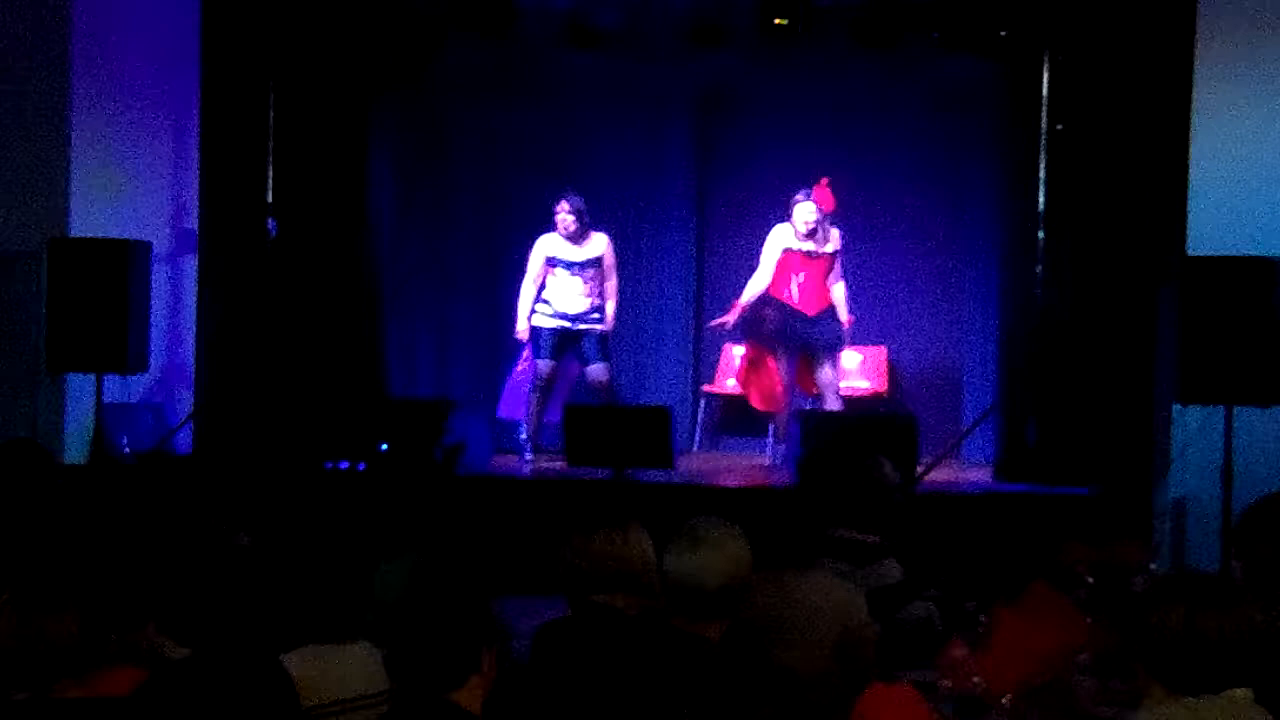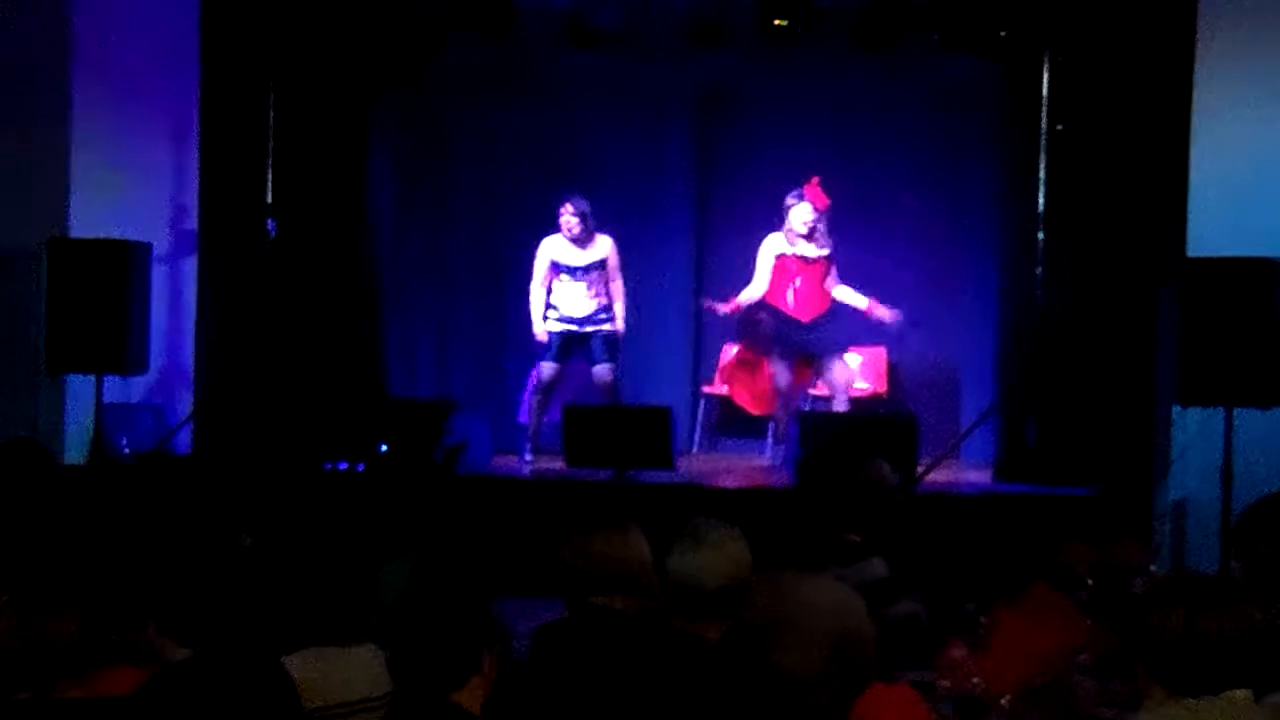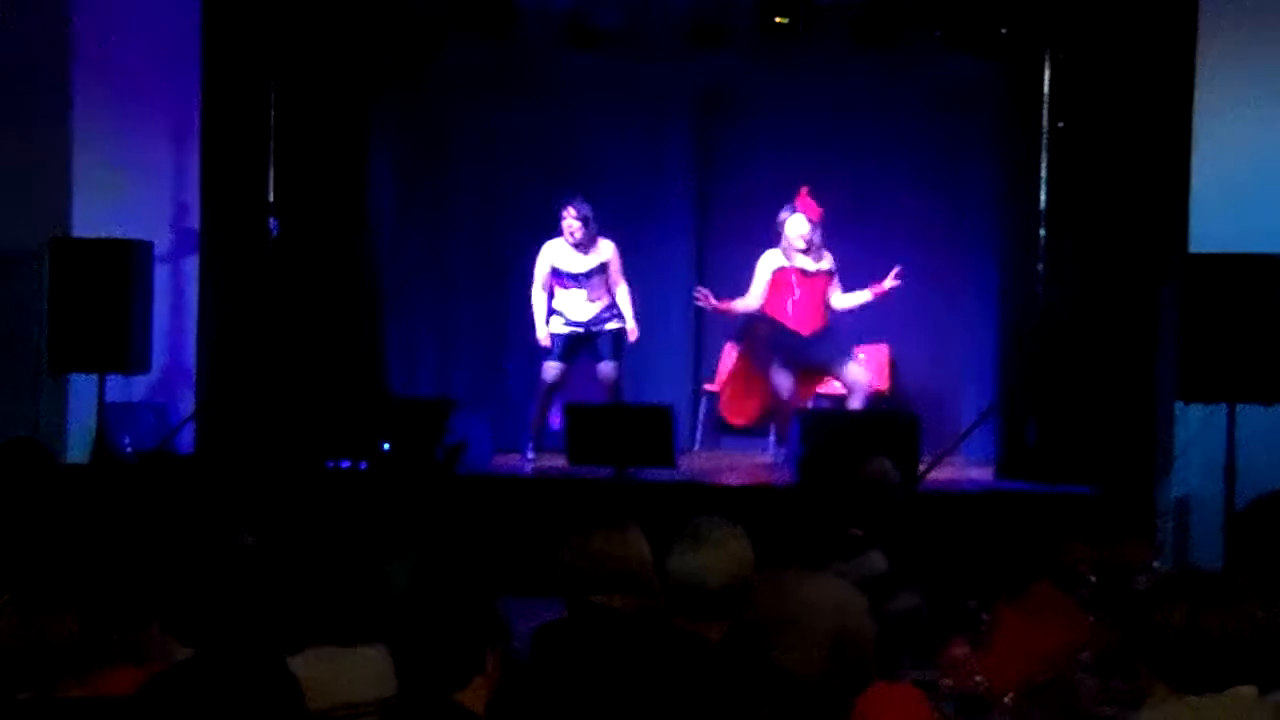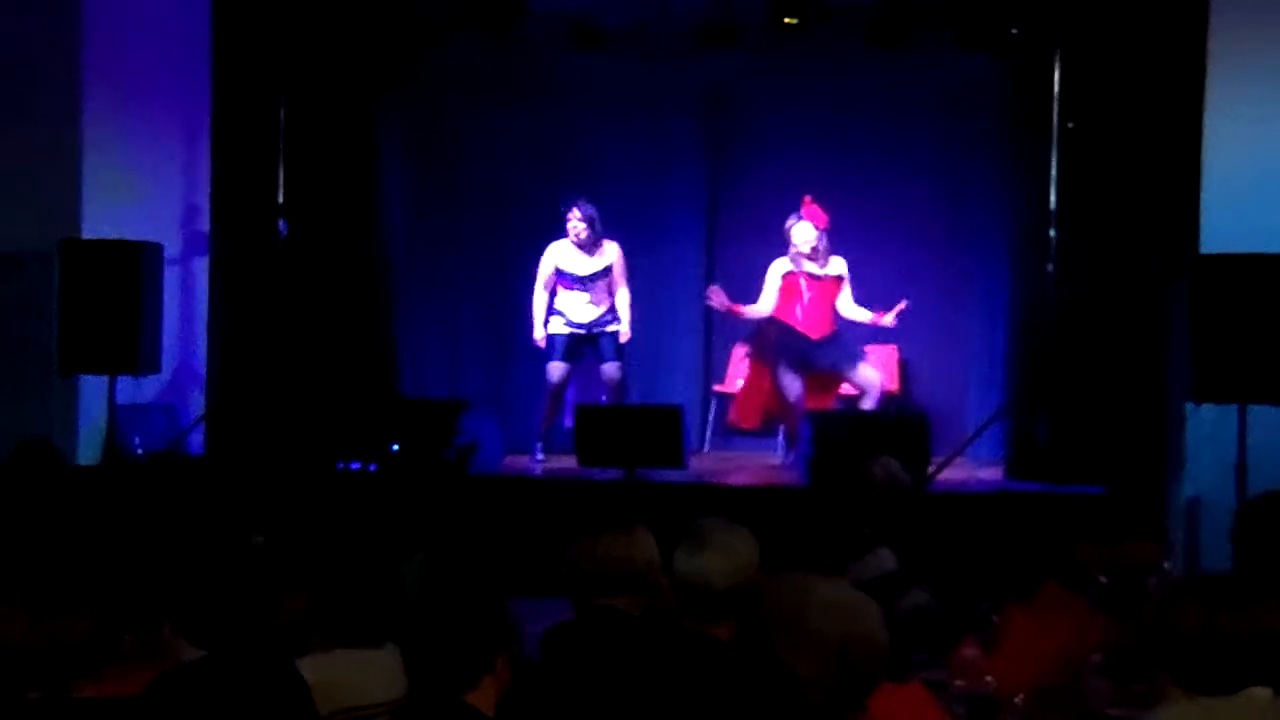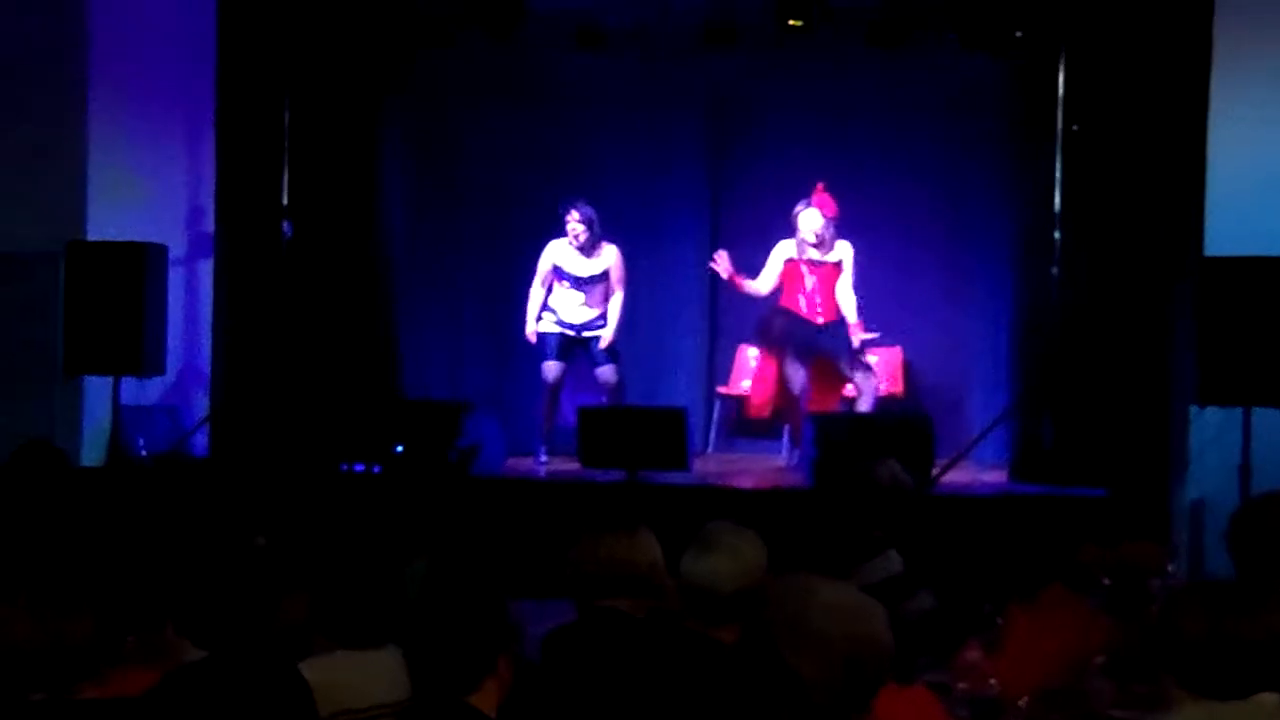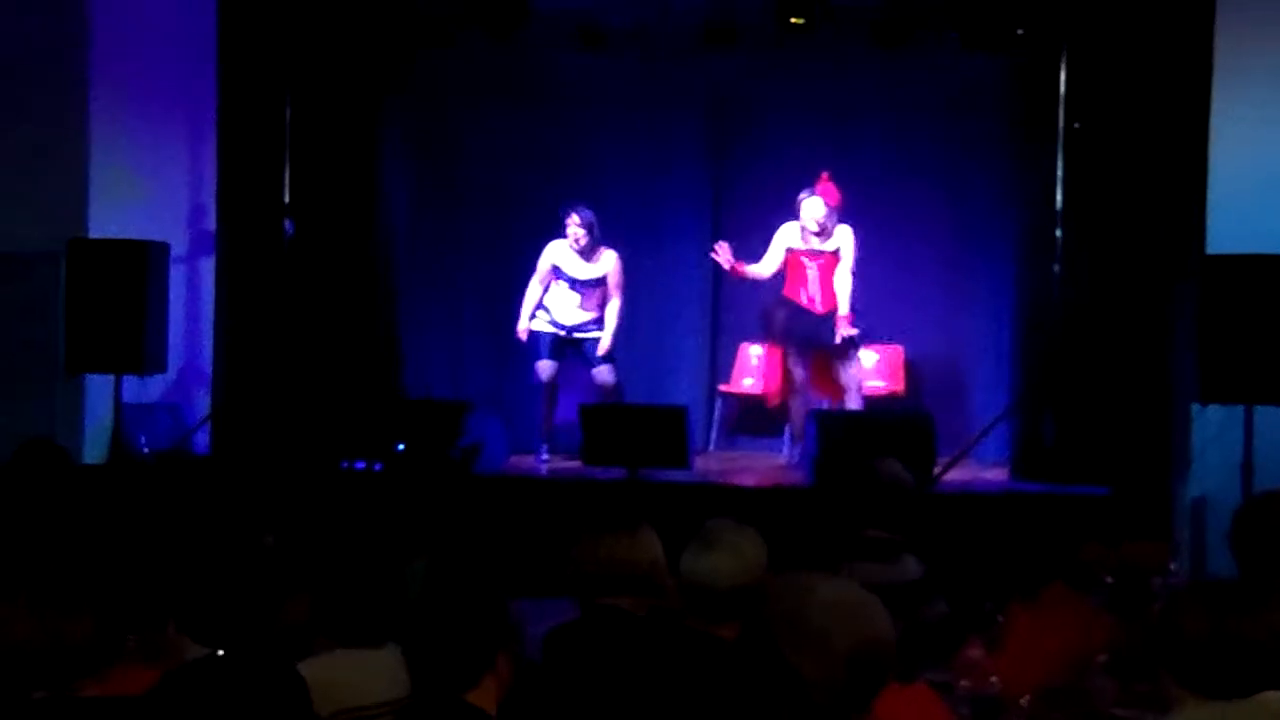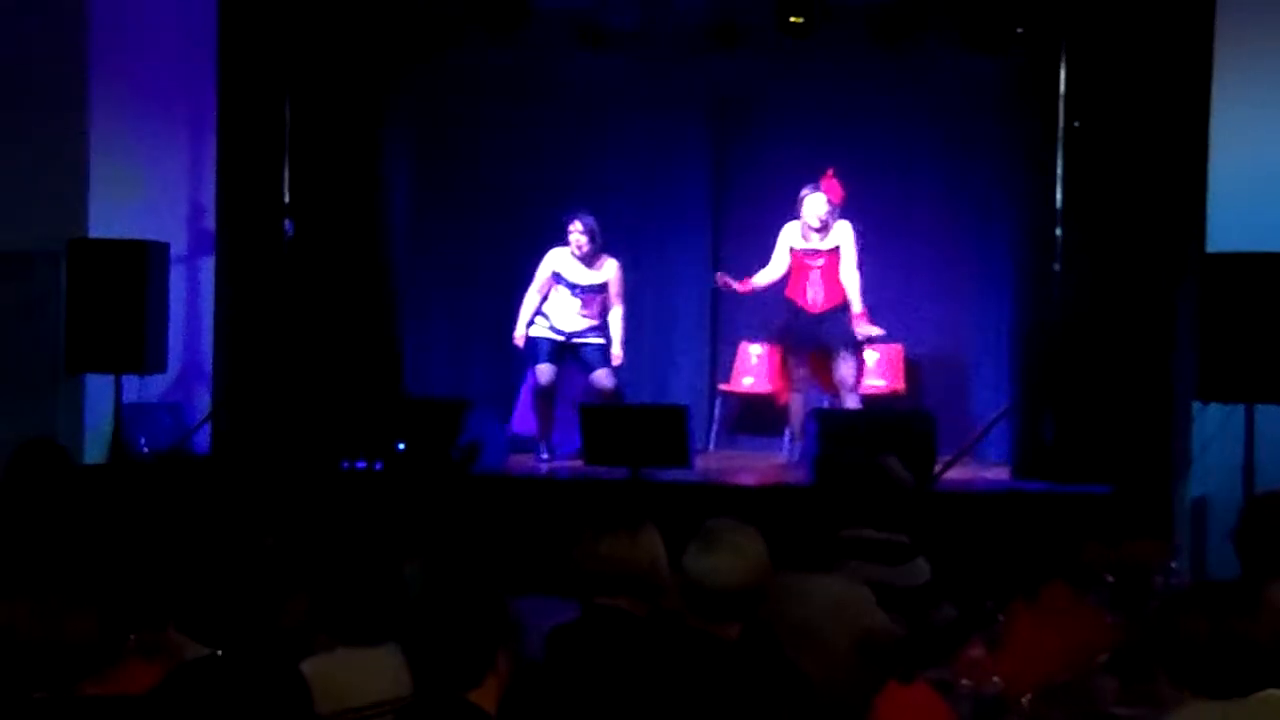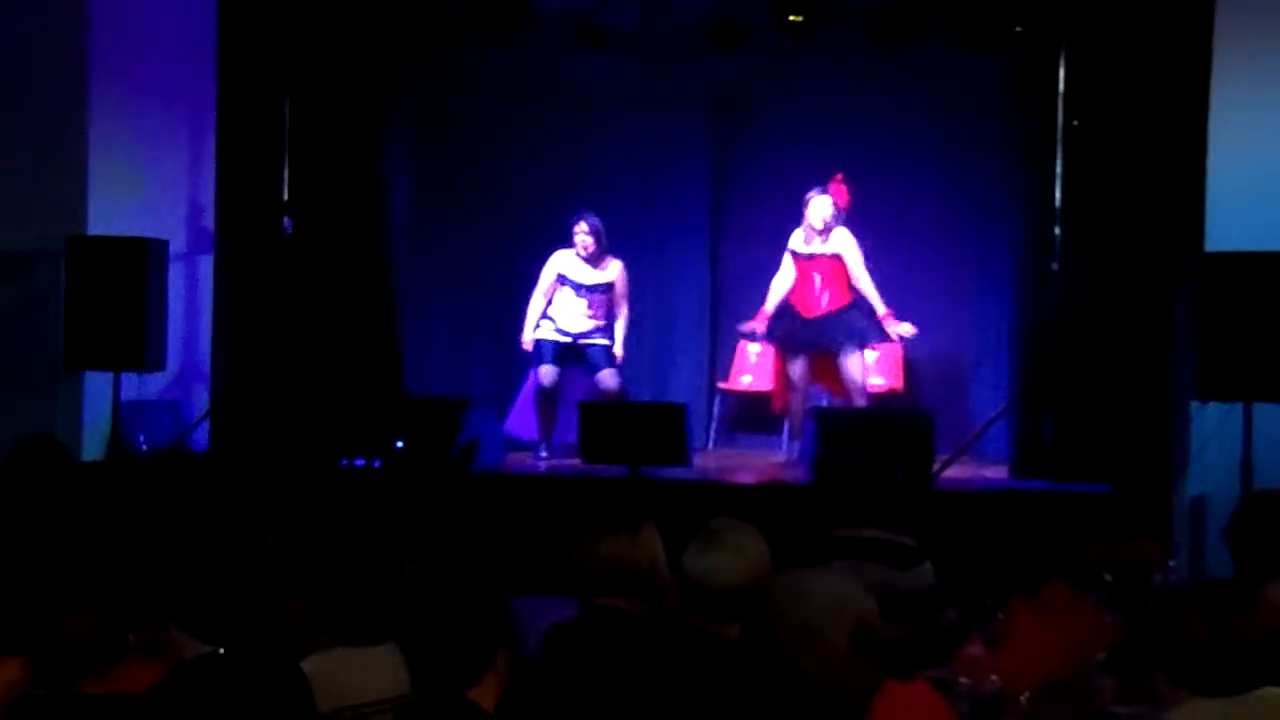
dt=0.2s
person 1, frame 1
left shoulder: (832, 237)
right shoulder: (780, 234)
left elbow: (835, 282)
right elbow: (762, 277)
left wrist: (844, 320)
right wrist: (737, 310)
left hip: (820, 320)
right hip: (783, 318)
left knee: (829, 387)
right knee: (785, 385)
person 1, frame 2
left shoulder: (824, 245)
right shoulder: (773, 243)
left elbow: (834, 288)
right elbow: (758, 287)
left wrist: (871, 307)
right wrist: (732, 306)
left hip: (817, 326)
right hip: (778, 325)
left knee: (841, 387)
right knee: (784, 389)
person 1, frame 3
left shoulder: (825, 260)
right shoulder: (771, 259)
left elbow: (837, 300)
right elbow: (752, 302)
left wrist: (877, 290)
right wrist: (719, 305)
left hip: (817, 339)
right hip: (777, 338)
left knee: (861, 383)
right knee: (786, 398)
right ankle: (787, 450)
person 1, frame 4
left shoulder: (838, 265)
right shoulder: (781, 266)
left elbow: (846, 307)
right elbow: (765, 308)
left wrist: (879, 319)
right wrist: (730, 307)
left hip: (826, 342)
right hip: (786, 341)
left knee: (874, 383)
right knee: (794, 400)
person 1, frame 5
left shoulder: (843, 249)
right shoulder: (786, 248)
left elbow: (845, 291)
right elbow: (762, 287)
left wrist: (855, 327)
right wrist: (732, 276)
left hip: (831, 328)
right hip: (794, 327)
left knee: (868, 384)
right knee: (799, 391)
person 1, frame 6
left shoulder: (843, 234)
right shoulder: (788, 232)
left elbow: (843, 277)
right elbow: (766, 269)
left wrist: (843, 318)
right wrist: (733, 265)
left hip: (832, 318)
right hip: (797, 316)
left knee: (851, 384)
right knee: (799, 384)
person 1, frame 7
left shoulder: (843, 230)
right shoulder: (791, 230)
left elbow: (850, 274)
right elbow: (775, 269)
left wrist: (858, 316)
right wrist: (743, 286)
left hip: (835, 317)
right hip: (798, 316)
left knee: (847, 382)
right knee: (799, 382)
person 1, frame 8
left shoulder: (841, 237)
right shoulder: (797, 238)
left elbow: (861, 279)
right elbow: (784, 277)
left wrist: (885, 317)
right wrist: (764, 314)
left hip: (838, 319)
right hip: (800, 320)
left knee: (854, 383)
right knee: (796, 384)
right ankle: (799, 443)
person 2, frame 1
left shoulder: (601, 242)
right shoulder: (546, 242)
left elbow: (610, 281)
right elbow: (530, 282)
left wrist: (610, 314)
right wrist: (521, 318)
left hip: (590, 323)
right hip: (549, 320)
left knee: (601, 381)
right knee: (542, 378)
right ankle: (528, 441)
person 2, frame 2
left shoulder: (605, 244)
right shoulder: (550, 245)
left elbow: (615, 282)
right elbow: (538, 285)
left wrist: (620, 317)
right wrist: (537, 321)
left hip: (599, 325)
right hip: (558, 323)
left knee: (606, 382)
right knee: (545, 380)
right ankle: (529, 442)
person 2, frame 3
left shoulder: (606, 248)
right shoulder: (551, 249)
left elbow: (619, 284)
right elbow: (539, 290)
left wrist: (630, 319)
right wrist: (540, 325)
left hip: (605, 325)
right hip: (564, 325)
left knee: (610, 380)
right knee: (549, 380)
right ankle: (532, 441)
person 2, frame 4
left shoulder: (611, 250)
right shoulder: (556, 250)
left elbow: (621, 288)
right elbow: (542, 290)
left wrist: (626, 321)
right wrist: (538, 326)
left hip: (605, 326)
right hip: (564, 326)
left knee: (614, 380)
right knee: (555, 381)
right ankle: (541, 442)
person 2, frame 5
left shoulder: (610, 253)
right shoulder: (556, 248)
left elbow: (617, 293)
right elbow: (539, 285)
left wrist: (611, 327)
right wrist: (531, 321)
left hip: (595, 328)
right hip: (555, 326)
left knee: (610, 382)
right knee: (552, 381)
right ankle: (544, 444)
person 2, frame 6
left shoulder: (609, 258)
right shoulder: (555, 249)
left elbow: (614, 299)
right elbow: (537, 284)
left wrist: (608, 334)
right wrist: (524, 318)
left hip: (589, 330)
right hip: (548, 325)
left knee: (608, 382)
right knee: (546, 379)
right ankle: (544, 443)
person 2, frame 7
left shoulder: (610, 267)
right shoulder: (556, 256)
left elbow: (616, 308)
right elbow: (535, 291)
left wrist: (617, 343)
right wrist: (521, 325)
left hip: (588, 336)
right hip: (548, 330)
left knee: (607, 385)
right knee: (544, 382)
right ankle: (544, 443)
person 2, frame 8
left shoulder: (614, 267)
right shoulder: (560, 259)
left elbow: (620, 308)
right elbow: (540, 296)
left wrist: (618, 343)
right wrist: (528, 329)
left hip: (594, 337)
right hip: (553, 332)
left knee: (613, 386)
right knee: (546, 382)
right ankle: (544, 441)
